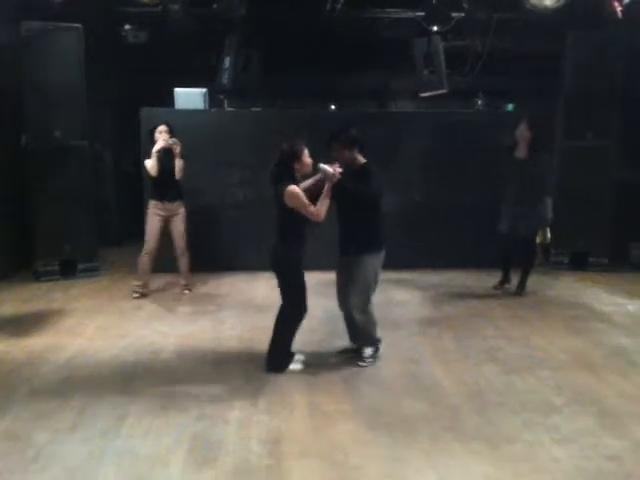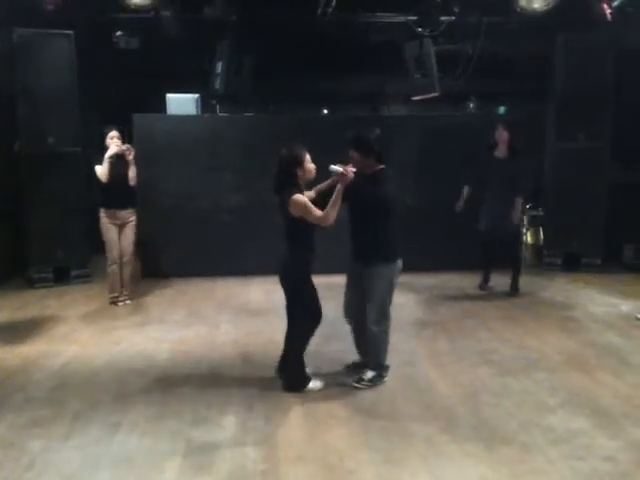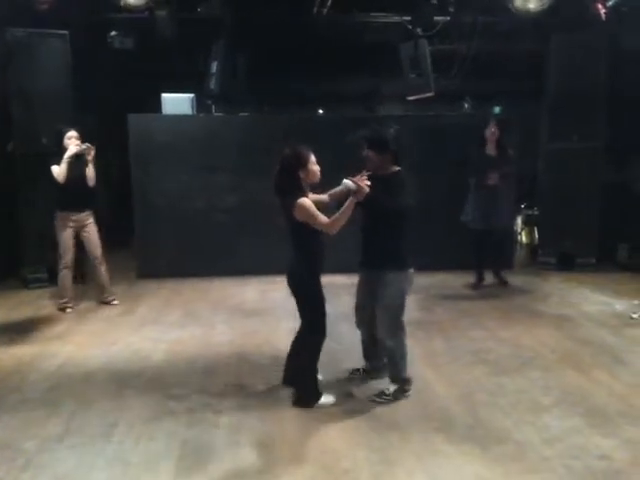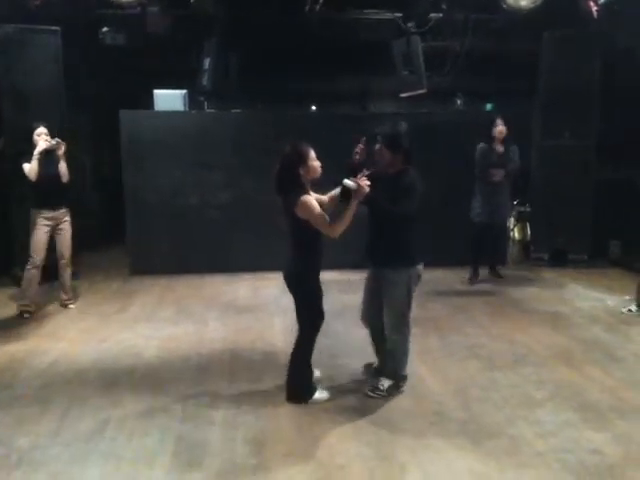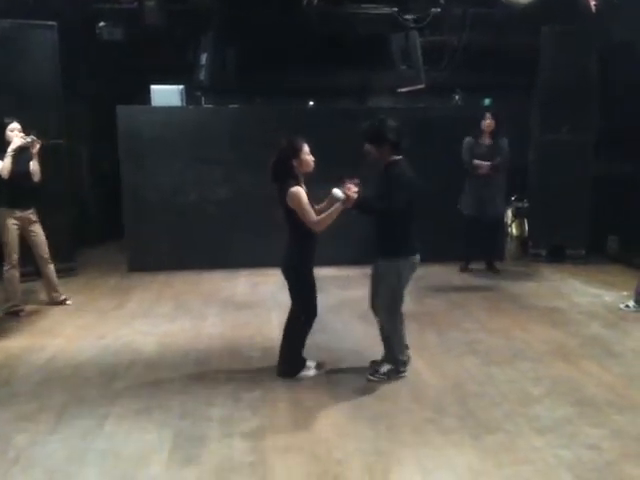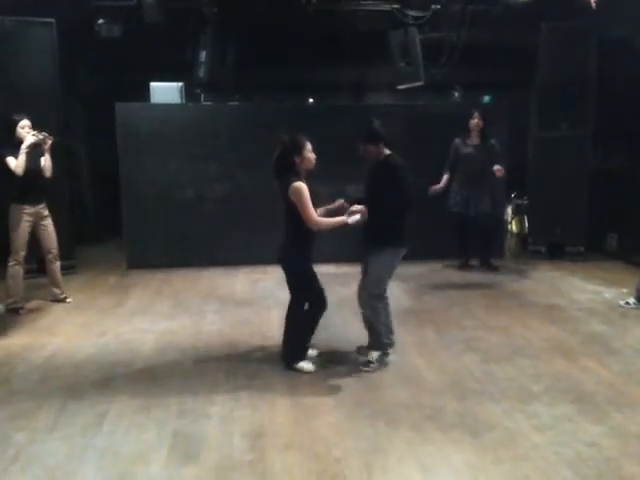
dt=0.7s
person 1, frame 1
left shoulder: (369, 175)
right shoulder: (345, 176)
left elbow: (367, 199)
left wrist: (339, 182)
left hip: (369, 250)
right hip: (347, 248)
left knee: (359, 301)
right knee: (345, 301)
left ankle: (372, 344)
right ankle: (358, 343)
person 1, frame 2
left shoulder: (383, 181)
right shoulder: (360, 179)
left elbow: (379, 201)
right elbow: (343, 198)
left wrist: (351, 184)
left hip: (383, 261)
right hip: (361, 258)
left knee: (377, 317)
right knee: (353, 312)
left ankle: (379, 370)
right ankle: (366, 359)
person 1, frame 3
left shoulder: (400, 182)
right shoulder: (374, 179)
left elbow: (396, 210)
right elbow: (370, 210)
left wrist: (366, 195)
left hip: (394, 268)
right hip: (371, 264)
left knee: (390, 328)
right knee: (364, 319)
left ankle: (401, 383)
right ankle: (375, 365)
person 1, frame 4
left shoulder: (410, 182)
right shoulder: (378, 176)
left elbow: (398, 215)
right elbow: (347, 196)
left wrist: (369, 197)
right wrist: (356, 166)
left hip: (402, 265)
right hip: (378, 261)
left knee: (395, 323)
right knee: (371, 316)
left ankle: (396, 378)
right ankle: (385, 363)
person 1, frame 5
left shoulder: (401, 174)
right shoulder: (389, 171)
left elbow: (389, 209)
left wrist: (358, 201)
right wrist: (359, 198)
left hip: (399, 255)
right hip: (387, 251)
left knee: (388, 309)
right knee: (381, 306)
left ankle: (397, 364)
right ankle: (398, 353)
person 1, frame 6
left shoulder: (395, 168)
right shoulder: (377, 167)
left elbow: (404, 204)
left wrist: (369, 212)
right wrist: (360, 206)
left hip: (389, 244)
right hip: (376, 241)
left knee: (369, 294)
right knee: (375, 293)
left ankle: (381, 348)
right ankle: (381, 341)
person 2, frame 1
left shoulder: (289, 186)
right shoulder: (290, 190)
left elbow: (302, 188)
right elbow: (318, 215)
left wrist: (322, 176)
right wrist: (329, 185)
left hip: (286, 254)
right hip: (288, 257)
left knee: (290, 304)
right knee: (298, 307)
left ankle: (281, 353)
right ankle: (278, 360)
person 2, frame 2
left shoulder: (296, 195)
right shoulder: (295, 200)
left elbow: (313, 194)
right elbow: (326, 219)
left wrist: (335, 180)
right wrist: (341, 186)
left hip: (296, 267)
right hip: (296, 269)
left knee: (311, 316)
right knee: (301, 322)
left ankle: (290, 367)
right ankle: (295, 379)
person 2, frame 3
left shoulder: (301, 196)
right shoulder: (300, 203)
left elbow: (327, 198)
right elbow: (330, 226)
left wrist: (350, 185)
right wrist: (354, 198)
left hip: (303, 273)
right hip: (305, 275)
left knee: (310, 326)
right knee: (316, 329)
left ankle: (294, 376)
right ankle: (307, 393)
person 2, frame 4
left shoulder: (301, 194)
right shoulder: (303, 201)
left elbow: (326, 201)
right elbow: (333, 230)
right wrist: (356, 199)
left hip: (301, 270)
right hip: (303, 273)
left knee: (312, 322)
right knee: (310, 326)
left ankle: (301, 376)
right ankle: (300, 390)
person 2, frame 5
left shoulder: (296, 187)
right shoulder: (294, 191)
left elbow: (315, 213)
right elbow: (316, 224)
left wrist: (337, 196)
right wrist: (343, 203)
left hip: (299, 260)
right hip: (298, 262)
left knee: (301, 310)
right knee: (305, 312)
left ankle: (293, 359)
right ankle: (290, 366)
person 2, frame 6
left shoulder: (293, 183)
right shoulder: (297, 186)
right elbow: (314, 223)
left wrist: (331, 208)
right wrist: (345, 219)
left hip: (294, 252)
right hip: (296, 255)
left knee: (300, 300)
right knee: (318, 302)
left ankle: (295, 348)
right ankle: (294, 355)
person 3, frame 1
left shoulder: (175, 153)
right shoulder: (150, 154)
left elbow: (179, 175)
right elbow: (153, 172)
left wrist: (177, 155)
right wrist: (155, 152)
left hip: (176, 205)
right hip: (156, 205)
left knee: (181, 247)
right knee: (150, 247)
left ankle: (185, 283)
right ankle: (140, 286)
person 3, frame 2
left shoulder: (126, 160)
right shoulder: (100, 160)
left elbow: (132, 182)
right elbow: (103, 178)
left wrist: (131, 162)
right wrist: (107, 157)
left hip: (129, 212)
right hip: (108, 214)
left knee: (127, 255)
right knee: (113, 256)
left ankle: (125, 293)
right ankle: (115, 295)
person 3, frame 3
left shoulder: (83, 160)
right shoulder: (57, 162)
left elbow: (91, 183)
right elbow: (60, 178)
left wrist: (90, 161)
right wrist: (67, 156)
left hip: (87, 215)
right hip: (65, 216)
left knee: (97, 256)
right knee: (66, 260)
left ankle: (106, 295)
right ankle: (65, 301)
person 3, frame 4
left shoulder: (55, 157)
right shoulder: (28, 159)
left elbow: (65, 179)
right elbow: (32, 176)
left wrist: (61, 157)
right wrist: (37, 153)
left hip: (62, 213)
right hip: (41, 215)
left knee: (65, 258)
right knee: (35, 260)
left ankle: (67, 297)
right ankle: (26, 304)
person 3, frame 5
left shoulder: (26, 154)
left elbow: (36, 178)
left wrist: (35, 155)
left hip: (30, 212)
left knee: (44, 255)
left ankle: (56, 295)
person 3, frame 6
left shoulder: (38, 150)
right shoulder: (10, 151)
left elbow: (47, 173)
right elbow: (18, 170)
left wrist: (47, 151)
right wrist: (24, 147)
left hip: (41, 207)
right hip: (21, 209)
left knee: (52, 252)
right knee: (17, 256)
left ankle: (57, 292)
right ankle: (14, 302)
person 4, frame 1
left shoulder: (540, 158)
right shoulder: (510, 156)
left elbow: (546, 187)
right elbow: (507, 183)
left wrist: (547, 211)
right wrist: (505, 203)
left hip: (531, 209)
right hip: (510, 206)
left knee: (527, 244)
right knee: (506, 243)
left ankle: (523, 282)
right ankle: (505, 277)
person 4, frame 2
left shoulder: (515, 159)
right shoulder: (487, 157)
left elbow: (519, 187)
right elbow: (474, 179)
left wrist: (518, 209)
right wrist: (463, 198)
left hip: (509, 208)
right hip: (489, 206)
left knee: (512, 244)
right knee: (488, 243)
left ankle: (515, 282)
right ankle: (485, 278)
person 4, frame 3
left shoulder: (505, 154)
right shoulder: (477, 154)
left elbow: (508, 178)
right elbow: (473, 178)
left wrist: (493, 178)
right wrist: (490, 179)
left hip: (500, 201)
right hip: (480, 201)
left knee: (501, 238)
right knee: (479, 239)
left ankle: (497, 270)
right ankle: (479, 276)
person 4, frame 4
left shoulder: (512, 149)
right shoulder: (483, 148)
left elbow: (513, 169)
right elbow: (480, 171)
left wrist: (498, 173)
right wrist: (498, 174)
left hip: (502, 196)
right hip: (484, 195)
left knee: (500, 233)
right knee: (479, 232)
left ankle: (493, 267)
right ankle: (474, 270)
person 4, frame 5
left shoulder: (501, 143)
right shoulder: (470, 142)
left elbow: (501, 163)
right elbow: (468, 164)
left wrist: (480, 164)
right wrist: (489, 166)
left hip: (494, 190)
right hip: (474, 190)
left knee: (493, 226)
right knee: (471, 226)
left ankle: (490, 261)
right ankle: (466, 260)
person 4, frame 6
left shoulder: (490, 144)
right shoulder: (458, 143)
left elbow: (495, 163)
right elbow: (450, 166)
left wrist: (497, 168)
right wrist: (443, 184)
left hip: (484, 191)
right hip: (463, 190)
left knee: (487, 224)
right knee: (463, 225)
left ankle: (485, 259)
right ankle: (464, 258)
